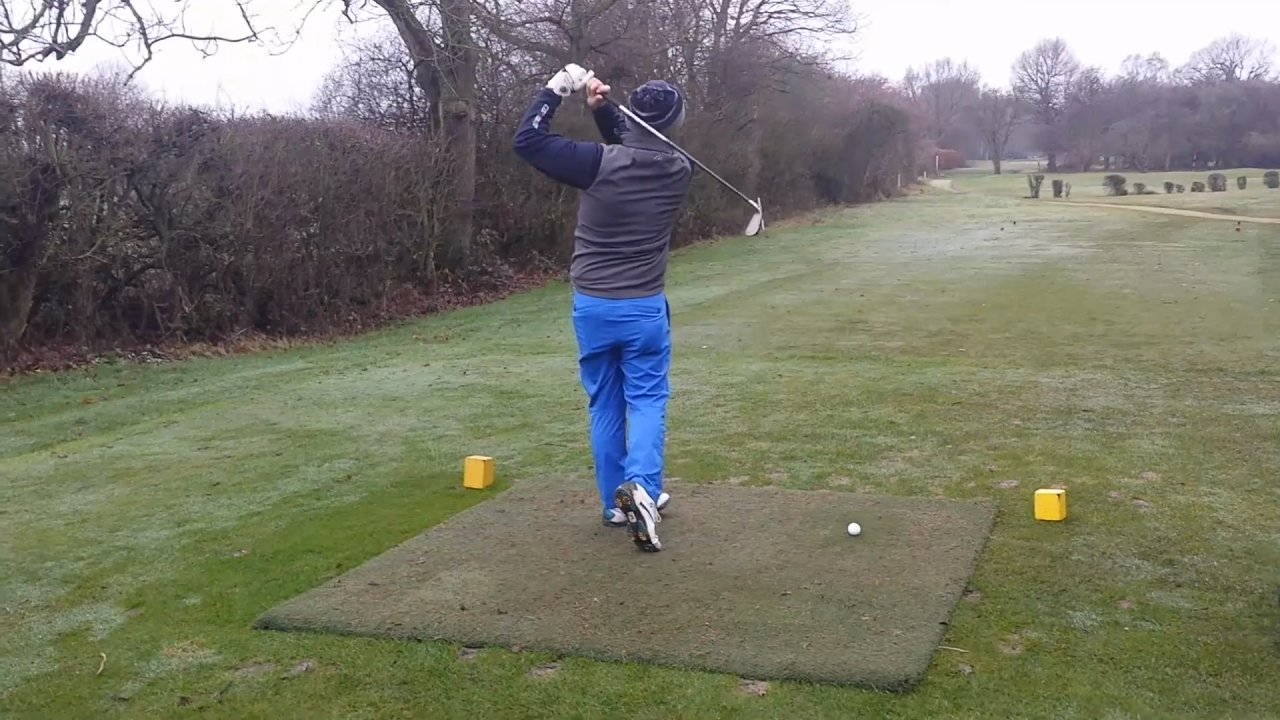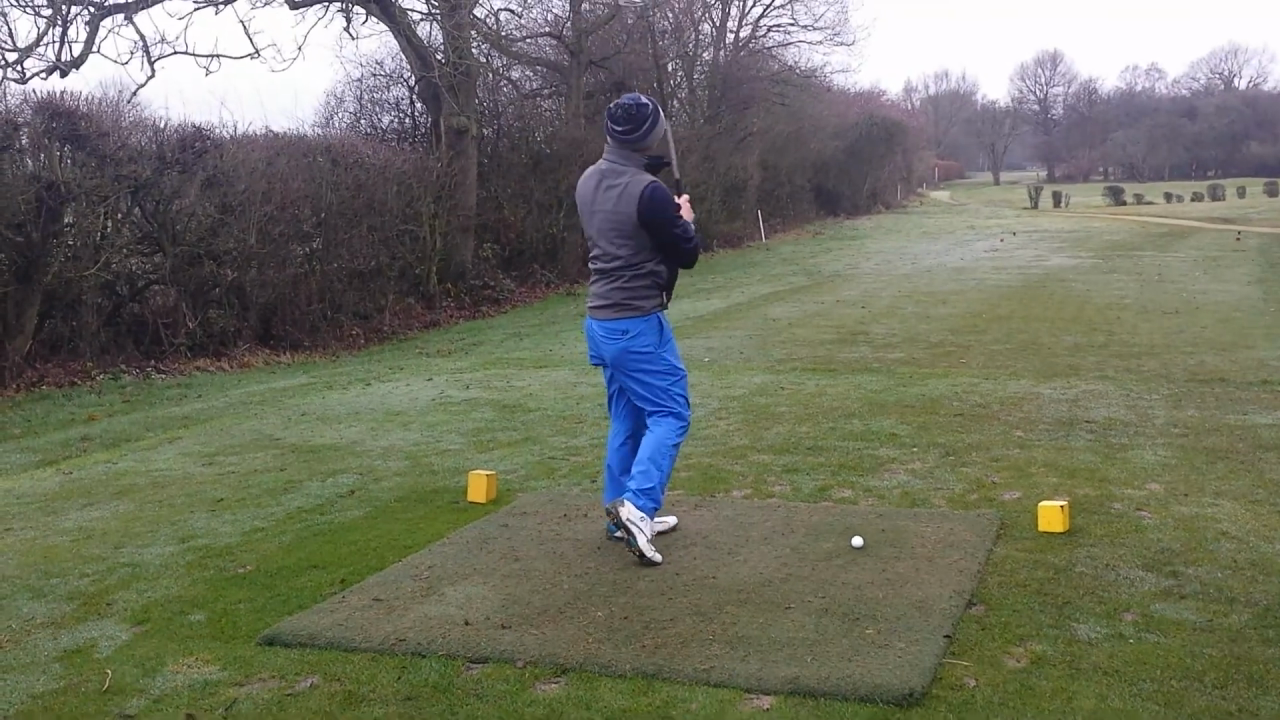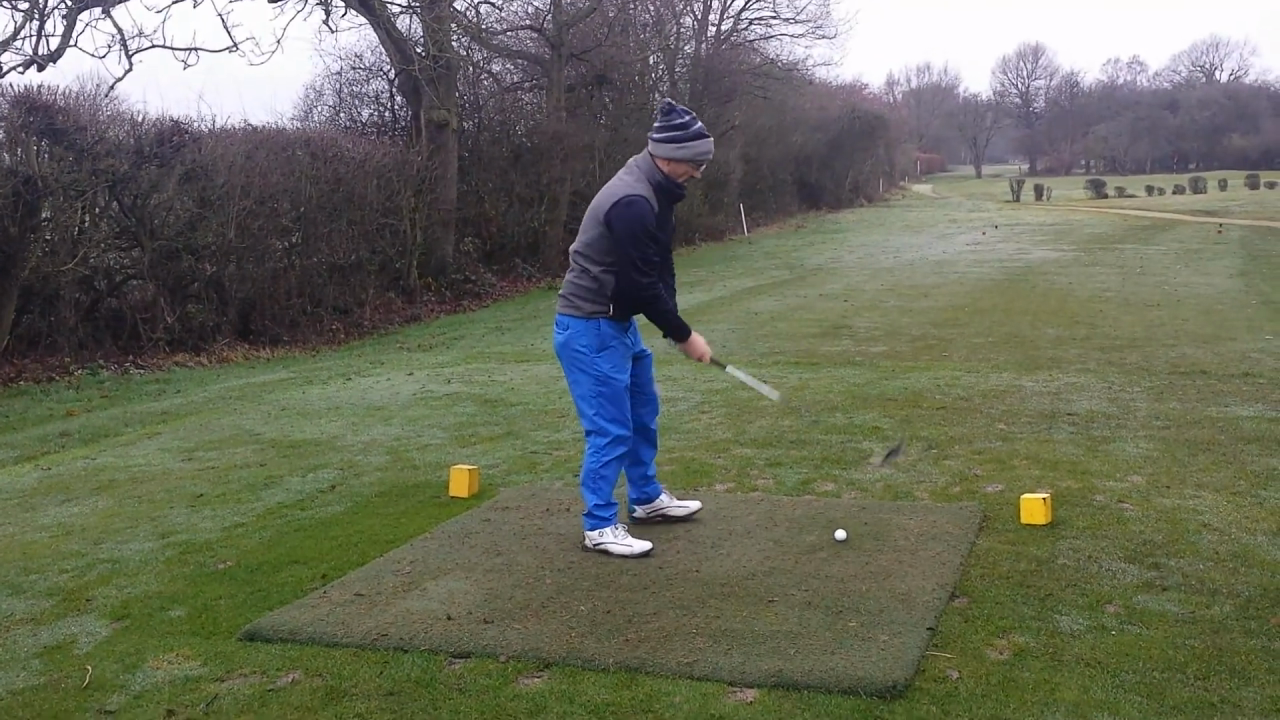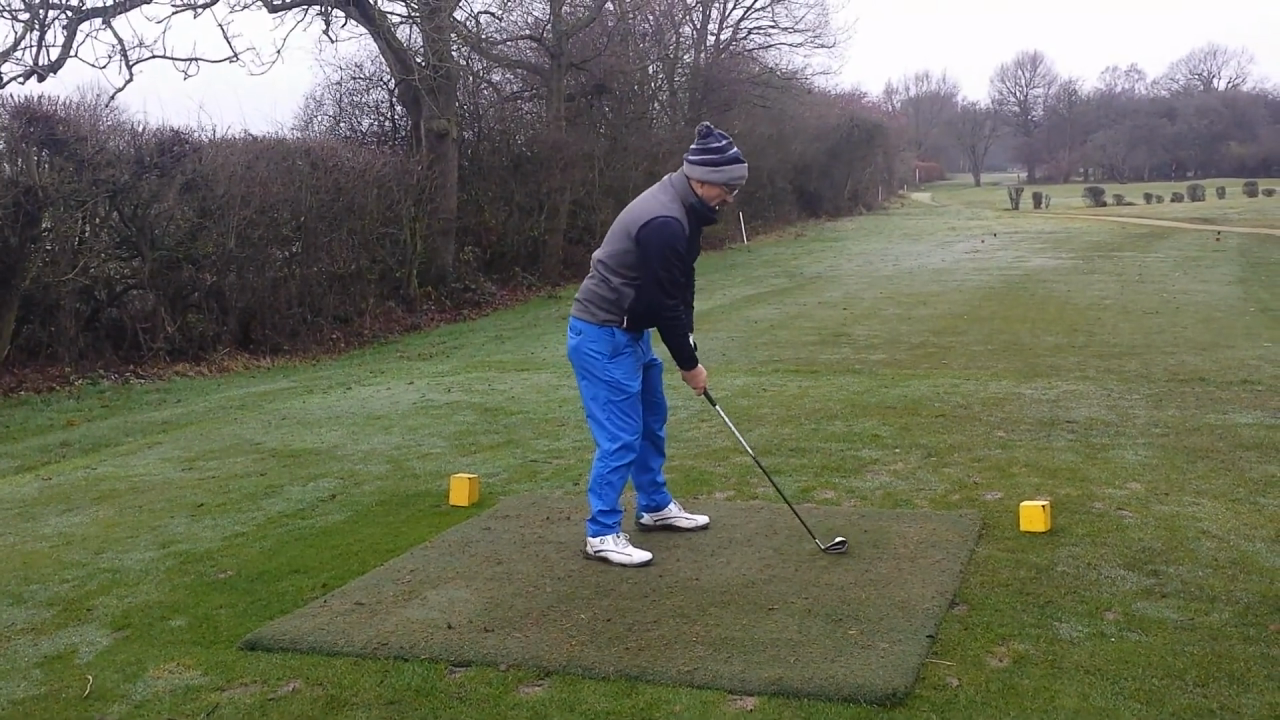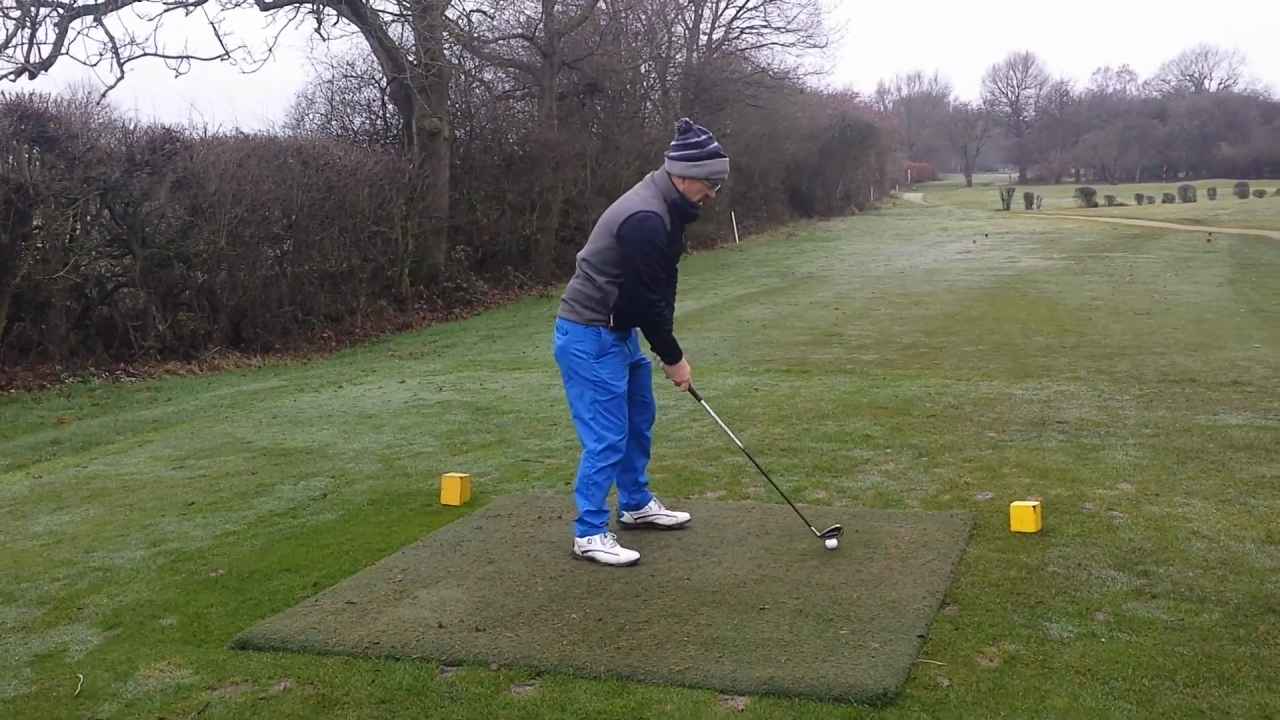
dt=1s
person 1, frame 1
left shoulder: (601, 163)
right shoulder: (679, 169)
left elbow: (527, 141)
left wrist: (558, 85)
right wrist: (602, 107)
left hip: (592, 306)
right hip: (645, 308)
left knee: (604, 405)
right knee: (647, 401)
left ankle: (615, 503)
right ankle: (641, 487)
person 1, frame 2
left shoulder: (590, 181)
right shoulder: (649, 191)
right elbow: (685, 255)
left wrist: (670, 223)
right wrist: (685, 221)
left hip: (603, 320)
right hip: (637, 323)
left knee: (627, 419)
right knee: (670, 415)
left ankle: (626, 513)
right ankle: (636, 506)
person 1, frame 3
left shoulder: (651, 189)
right shoulder: (633, 203)
left elbow: (657, 270)
right elbow: (643, 283)
left wrist: (675, 326)
right wrist: (683, 336)
left hip: (615, 321)
right hip: (590, 327)
left knee: (642, 411)
right knee: (611, 426)
left ankle: (647, 497)
right ankle: (599, 525)
person 1, frame 4
left shoulder: (678, 204)
right shoulder: (664, 224)
left elbow: (680, 285)
right elbow: (665, 302)
left wrist: (689, 338)
right wrist: (689, 364)
left hip: (628, 329)
right hip: (603, 335)
left knee: (652, 418)
right knee: (620, 435)
left ankle: (655, 505)
right ankle: (602, 533)
person 1, frame 5
left shoulder: (665, 206)
right shoulder: (645, 220)
left elbow: (662, 286)
right elbow: (647, 298)
left wrist: (665, 348)
right wrist: (673, 357)
left hip: (617, 329)
right hip: (590, 334)
left knee: (639, 418)
right knee: (607, 434)
left ankle: (636, 503)
right ankle: (589, 533)
